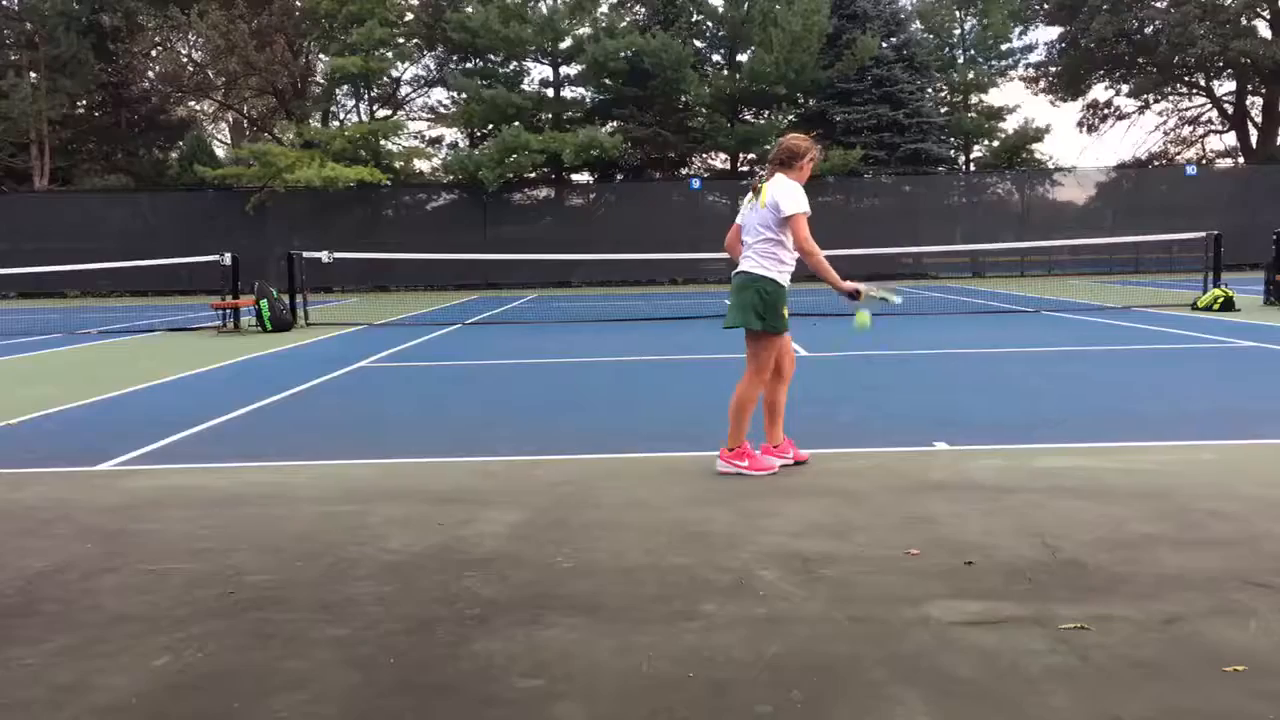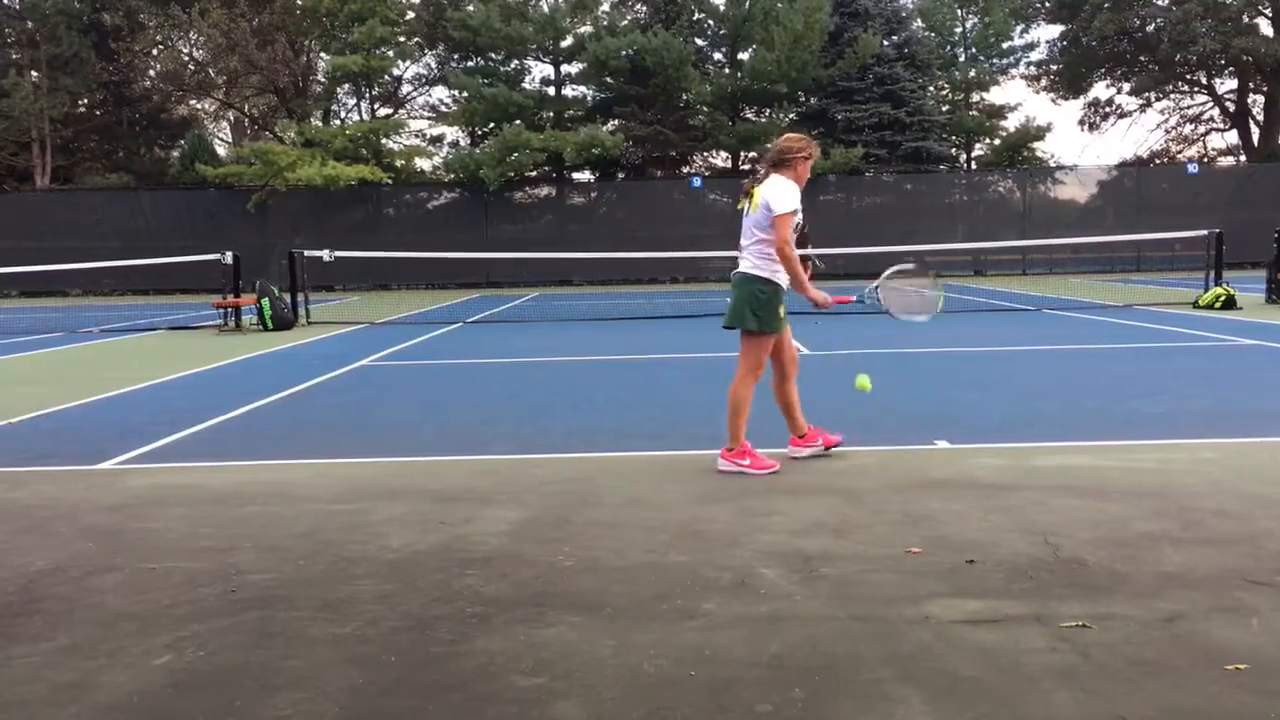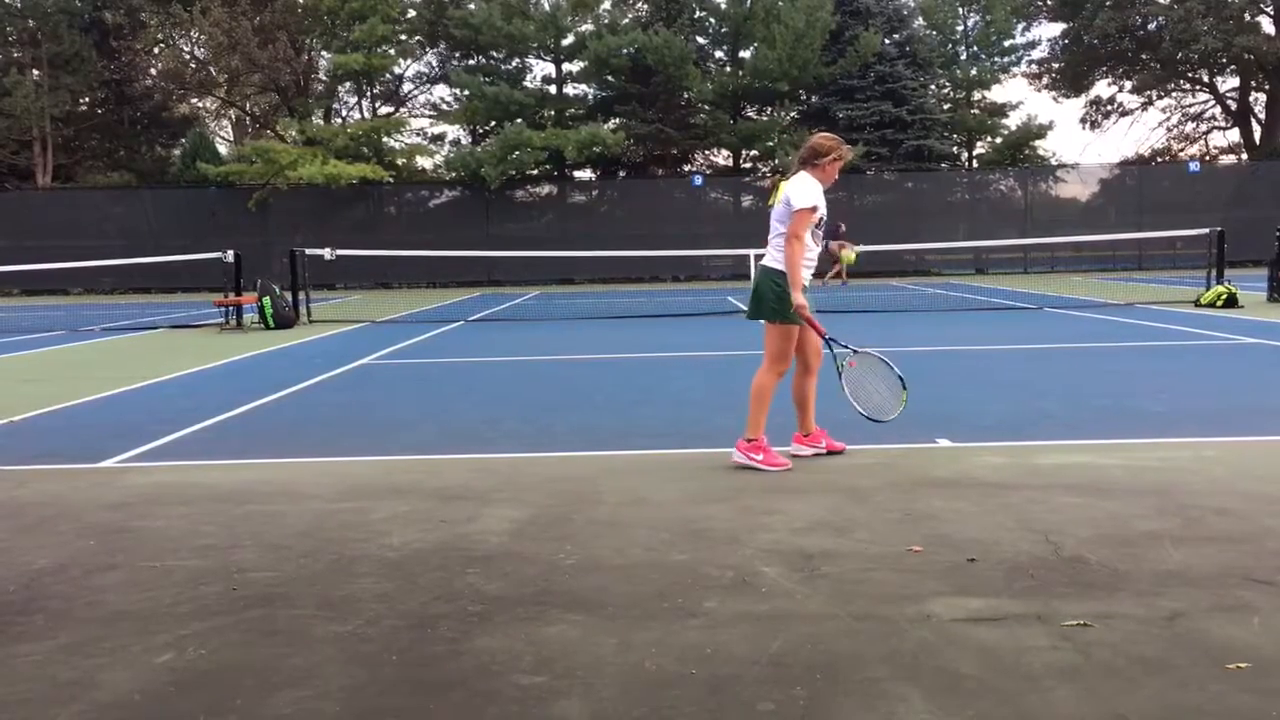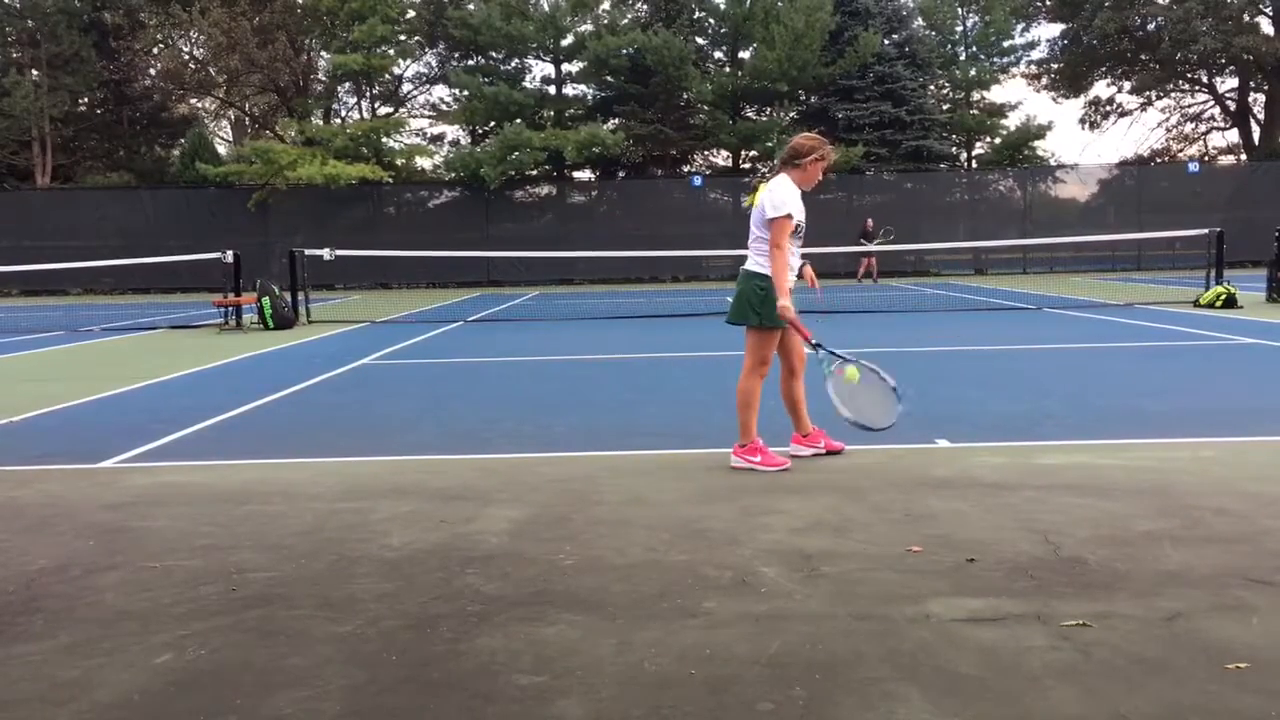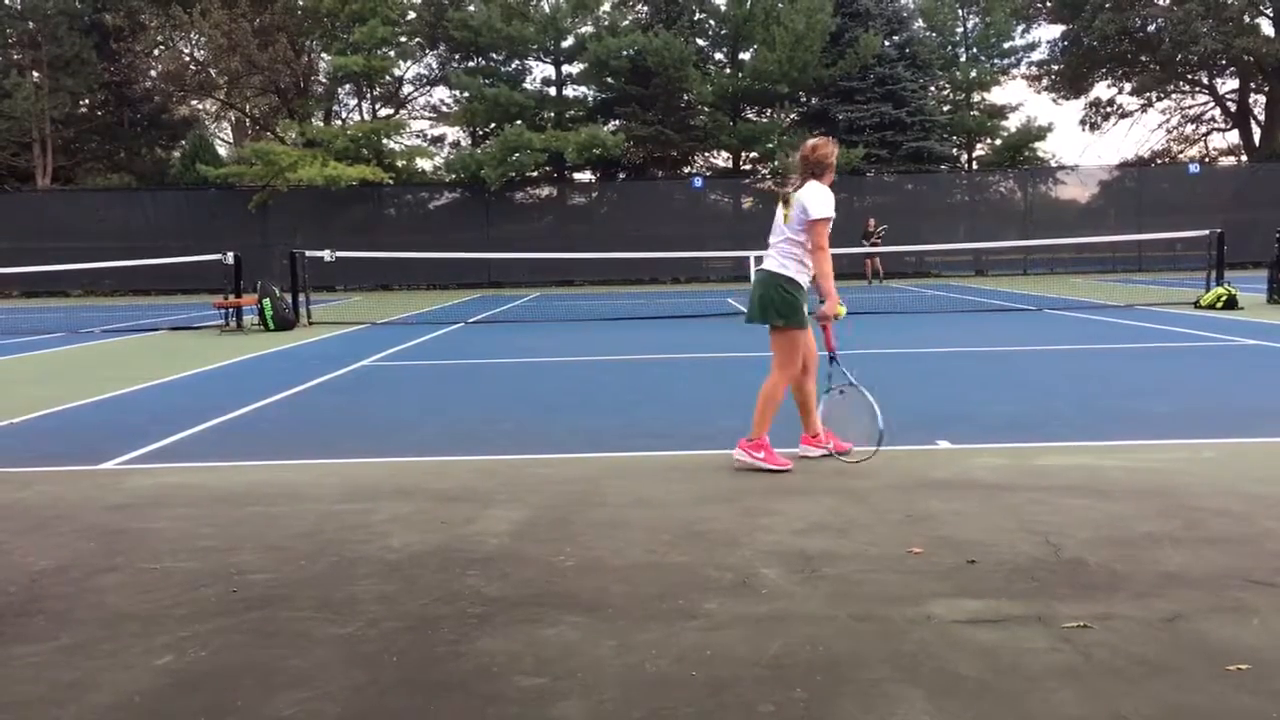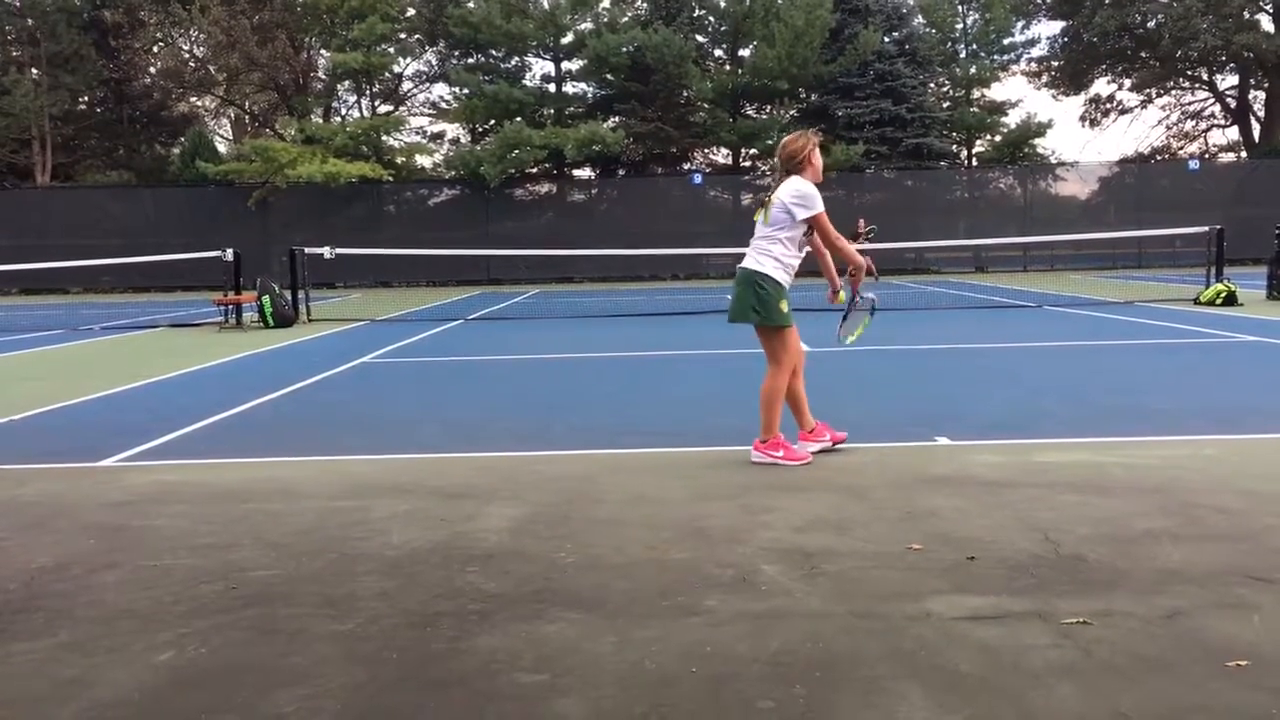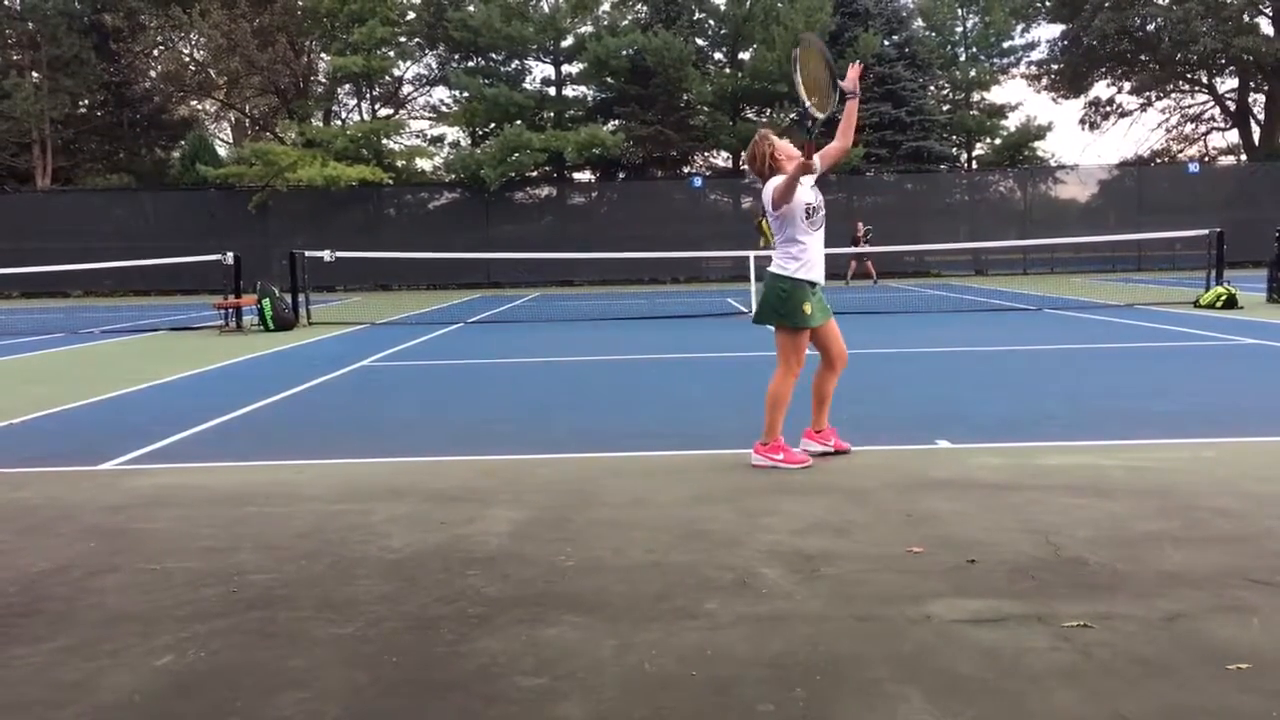
dt=0.7s
person 1, frame 1
left shoulder: (759, 191)
right shoulder: (789, 189)
left elbow: (731, 242)
right elbow: (805, 246)
right wrist: (840, 283)
left hip: (750, 281)
right hip: (765, 286)
left knee: (783, 367)
right knee: (758, 373)
left ankle: (776, 445)
right ankle: (733, 452)
person 1, frame 2
left shoulder: (763, 189)
right shoulder: (784, 188)
right elbow: (782, 246)
left wrist: (788, 278)
right wrist: (808, 289)
left hip: (759, 284)
right hip: (761, 287)
left knee: (787, 364)
right knee: (750, 371)
left ankle: (803, 436)
right ankle: (734, 451)
person 1, frame 3
left shoulder: (799, 184)
right shoulder: (808, 186)
right elbow: (794, 240)
right wrist: (796, 291)
left hip: (784, 281)
right hip: (781, 282)
left knee: (811, 359)
right knee: (775, 365)
left ankle: (807, 435)
right ankle: (751, 444)
person 1, frame 4
left shoulder: (786, 189)
right shoulder: (783, 190)
right elbow: (777, 246)
left wrist: (802, 267)
right wrist: (781, 297)
left hip: (773, 287)
right hip: (764, 287)
left knee: (795, 359)
right knee: (758, 367)
left ankle: (805, 435)
right ankle: (746, 447)
person 1, frame 5
left shoulder: (796, 192)
right shoulder: (820, 194)
right elbow: (820, 250)
left wrist: (826, 295)
right wrist: (830, 297)
left hip: (779, 281)
right hip: (784, 284)
left knee: (808, 361)
right knee: (785, 369)
left ankle: (814, 437)
right ankle: (754, 443)
person 1, frame 6
left shoulder: (794, 190)
right shoulder: (803, 190)
left elbow: (818, 244)
right elbow: (831, 239)
left wrist: (833, 280)
right wrist: (858, 263)
left hip: (769, 283)
right hip: (763, 281)
left knee: (794, 362)
right knee: (782, 364)
left ankle: (810, 431)
right ankle: (767, 443)
person 1, frame 7
left shoulder: (803, 171)
right shoulder: (777, 185)
left elbow: (843, 143)
right elbow: (785, 194)
left wrist: (852, 96)
right wrist: (797, 175)
left hip: (810, 285)
right hip: (790, 284)
left knee: (836, 357)
right knee: (790, 367)
left ankle: (818, 432)
right ankle: (768, 446)
